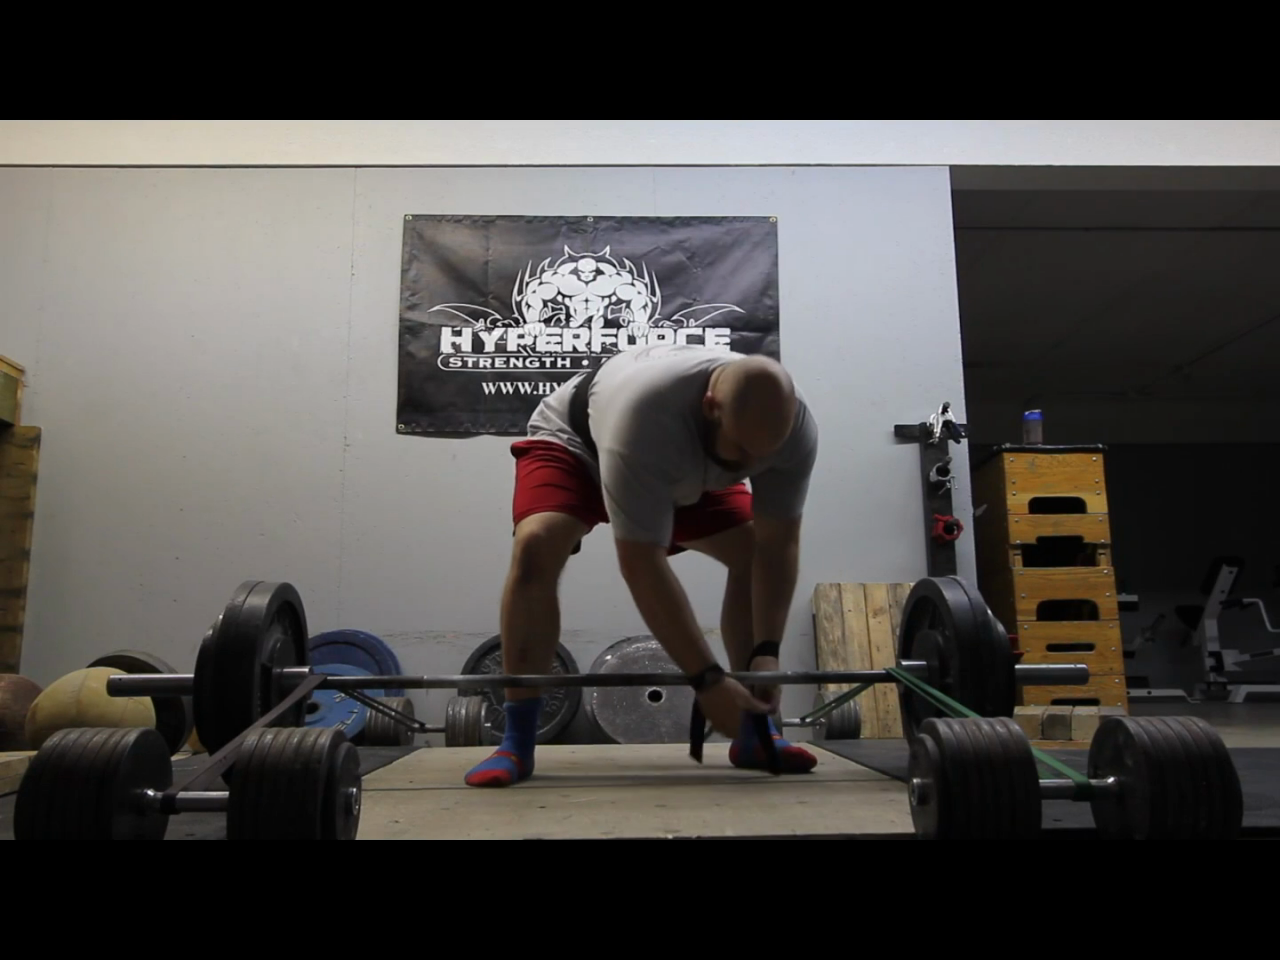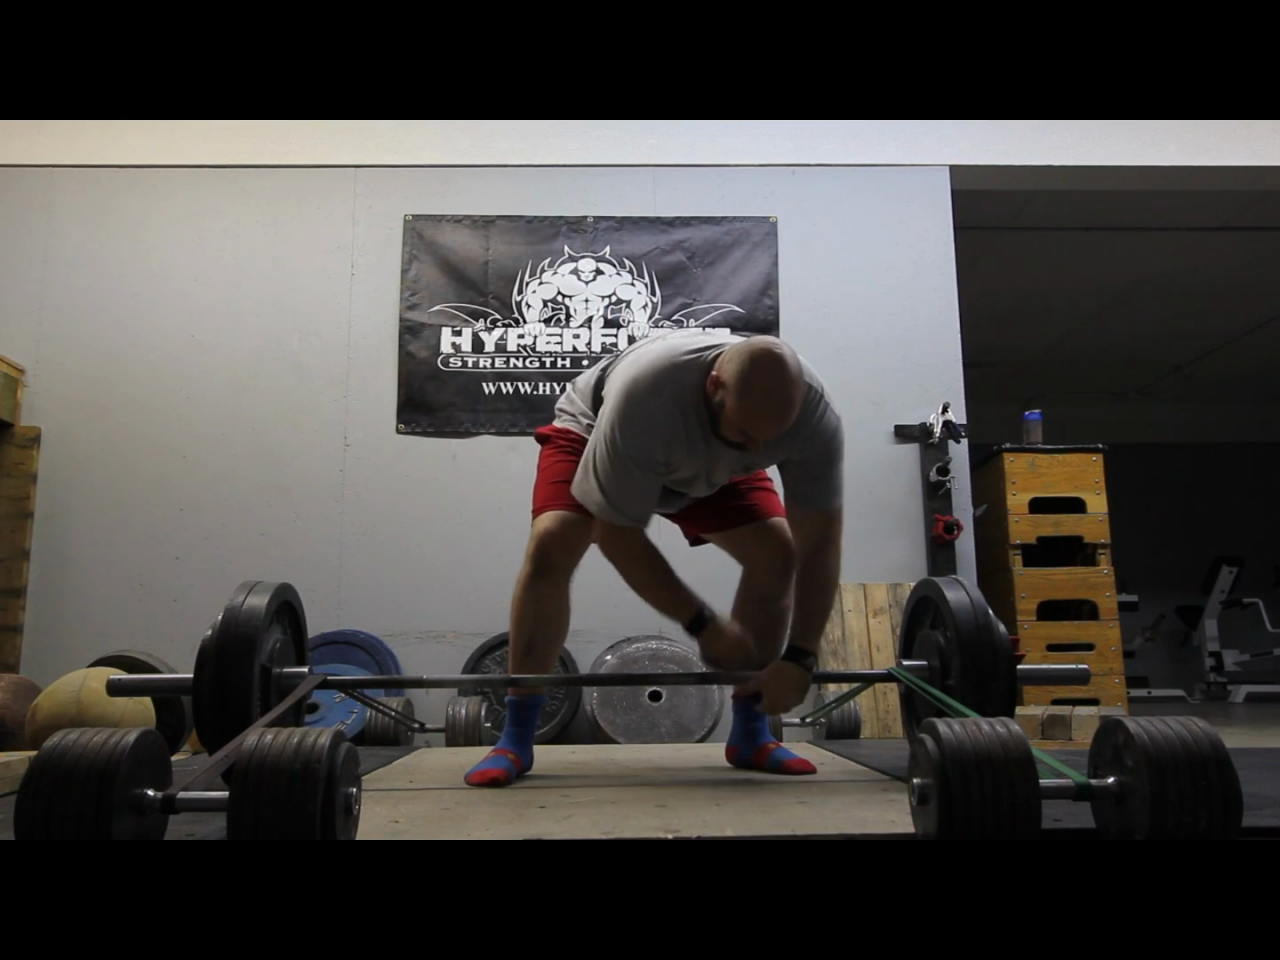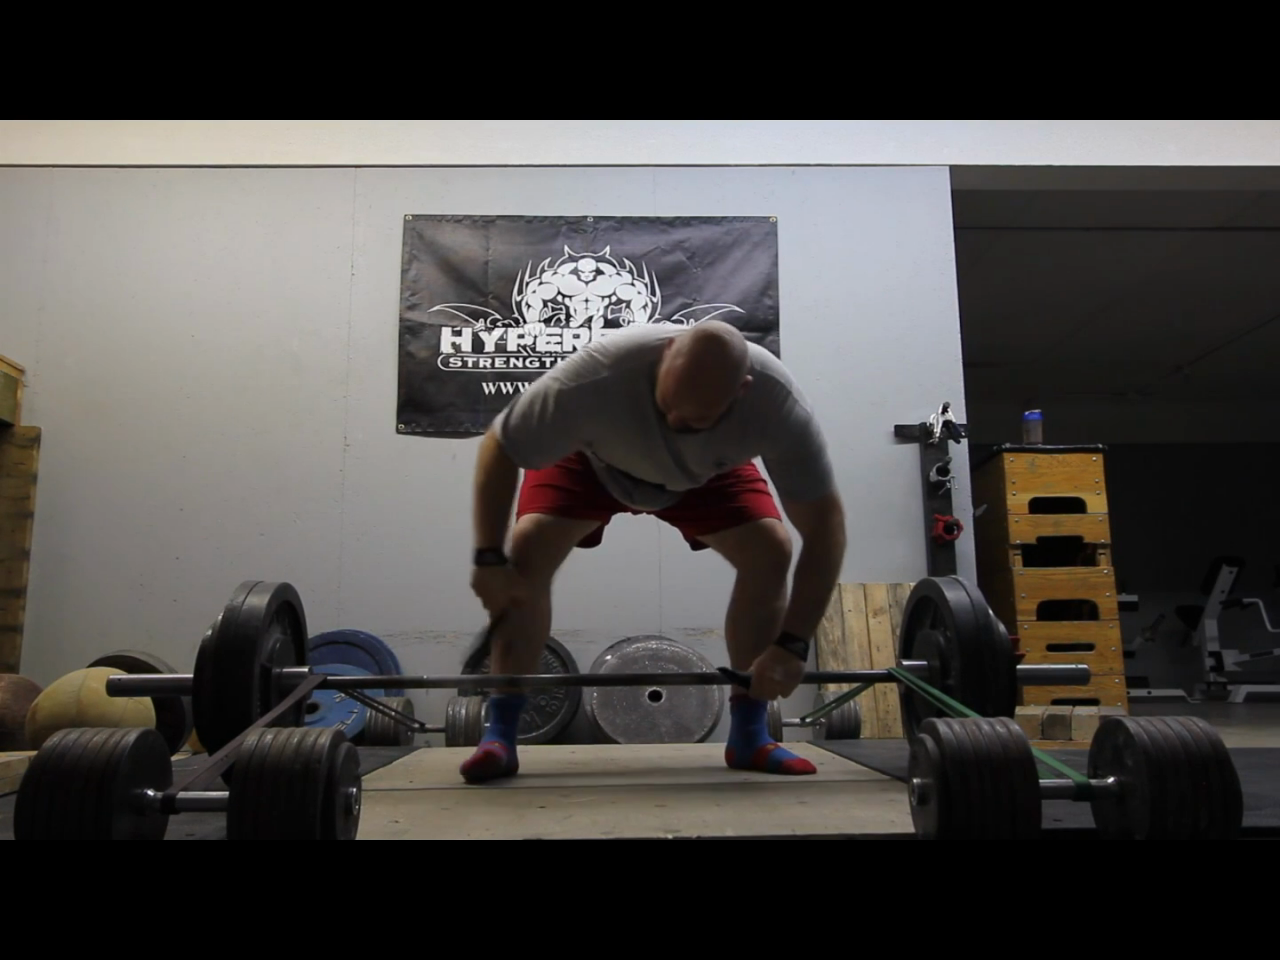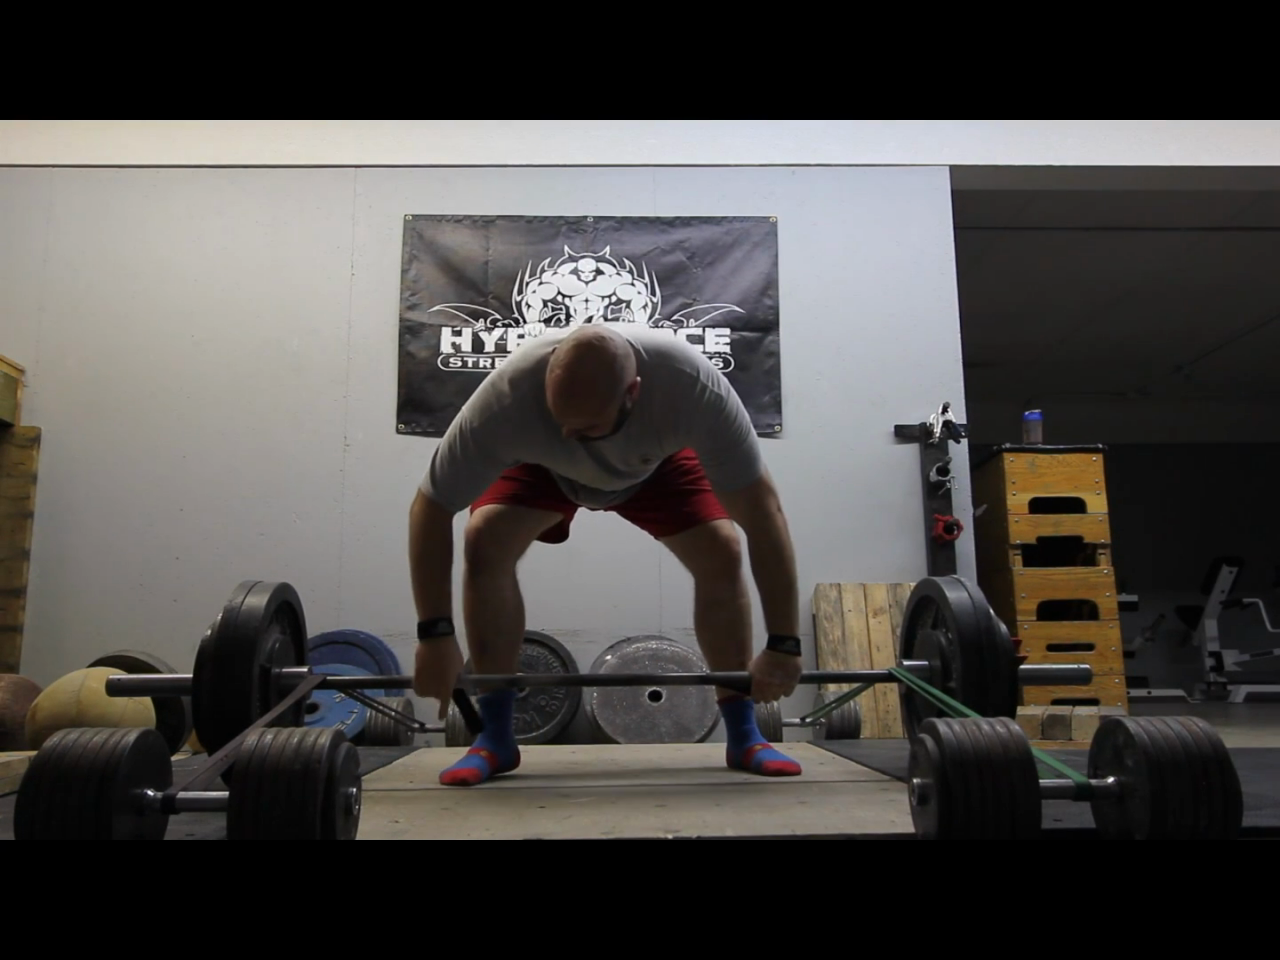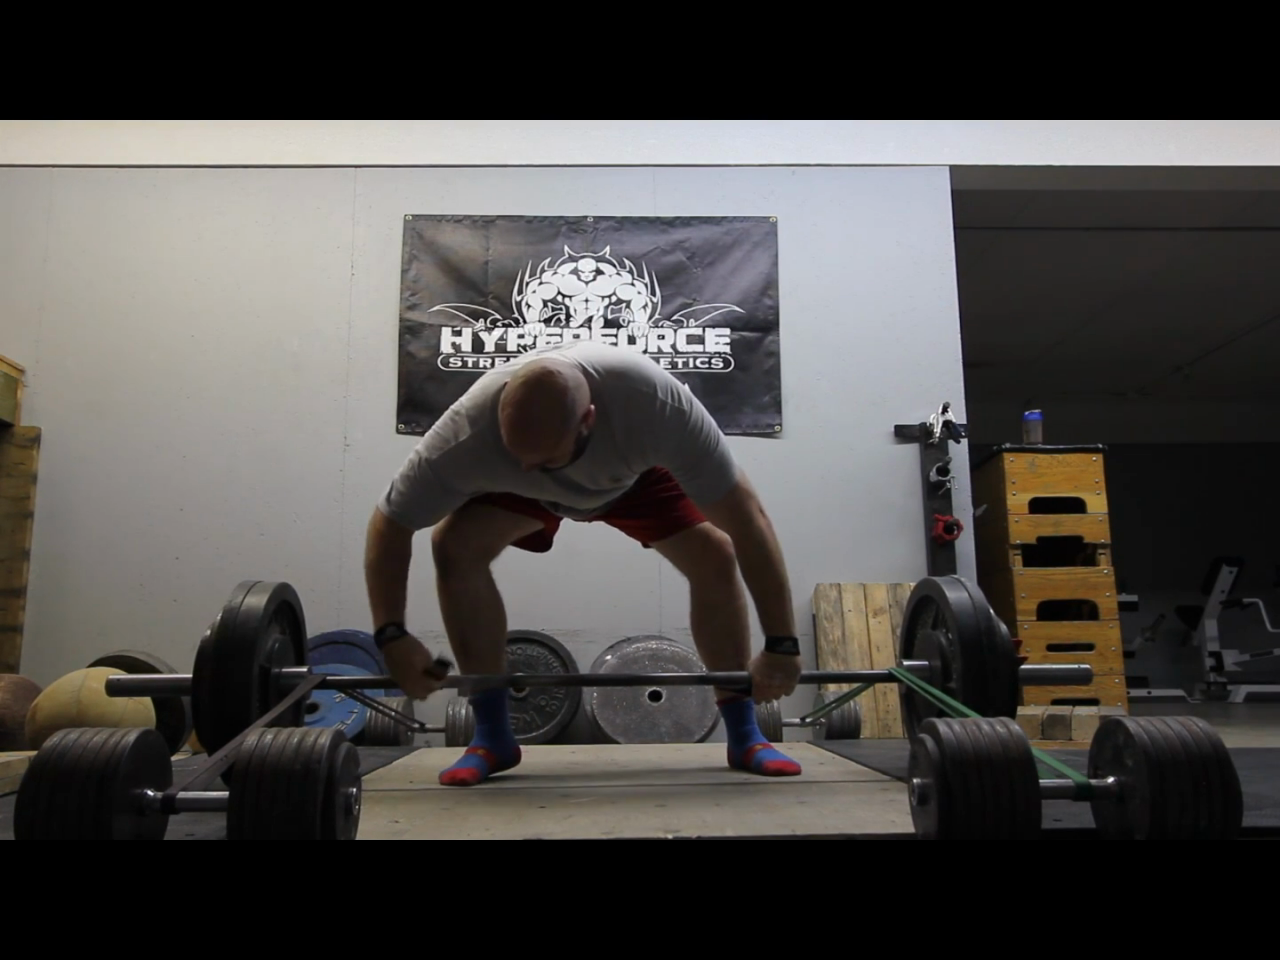
dt=1s
person 1, frame 1
left shoulder: (794, 428)
right shoulder: (646, 415)
left elbow: (777, 545)
right elbow: (642, 563)
left wrist: (767, 653)
right wrist: (708, 679)
right hip: (574, 441)
left knee: (753, 553)
right knee: (536, 546)
left ankle: (751, 735)
right ankle: (517, 742)
person 1, frame 2
left shoulder: (815, 415)
right shoulder: (647, 398)
left elbow: (820, 543)
right elbow: (614, 536)
left wrist: (800, 657)
right wrist: (702, 623)
right hip: (595, 428)
left knee: (777, 551)
right knee: (551, 544)
left ankle: (750, 734)
right ankle: (516, 738)
person 1, frame 3
left shoulder: (778, 402)
right shoulder: (599, 376)
left elbow: (825, 527)
right elbow: (499, 447)
left wrist: (792, 646)
right wrist: (489, 558)
right hip: (589, 454)
left knee: (771, 551)
right knee: (530, 546)
left ankle: (747, 734)
right ankle: (499, 731)
person 1, frame 4
left shoulder: (694, 389)
right shoulder: (507, 398)
left elbow: (762, 511)
right elbow: (430, 508)
left wrist: (783, 645)
right wrist: (434, 634)
left hip: (657, 460)
right hip: (539, 464)
left knee: (721, 554)
right knee: (485, 544)
left ankle: (743, 735)
right ankle: (495, 737)
person 1, frame 5
left shoulder: (658, 406)
right shoulder: (468, 433)
left elbow: (745, 516)
right elbow: (387, 526)
left wrist: (781, 645)
right wrist: (392, 636)
left hip: (640, 471)
left knee: (716, 555)
right knee: (454, 545)
left ankle: (743, 734)
right ankle: (492, 736)
